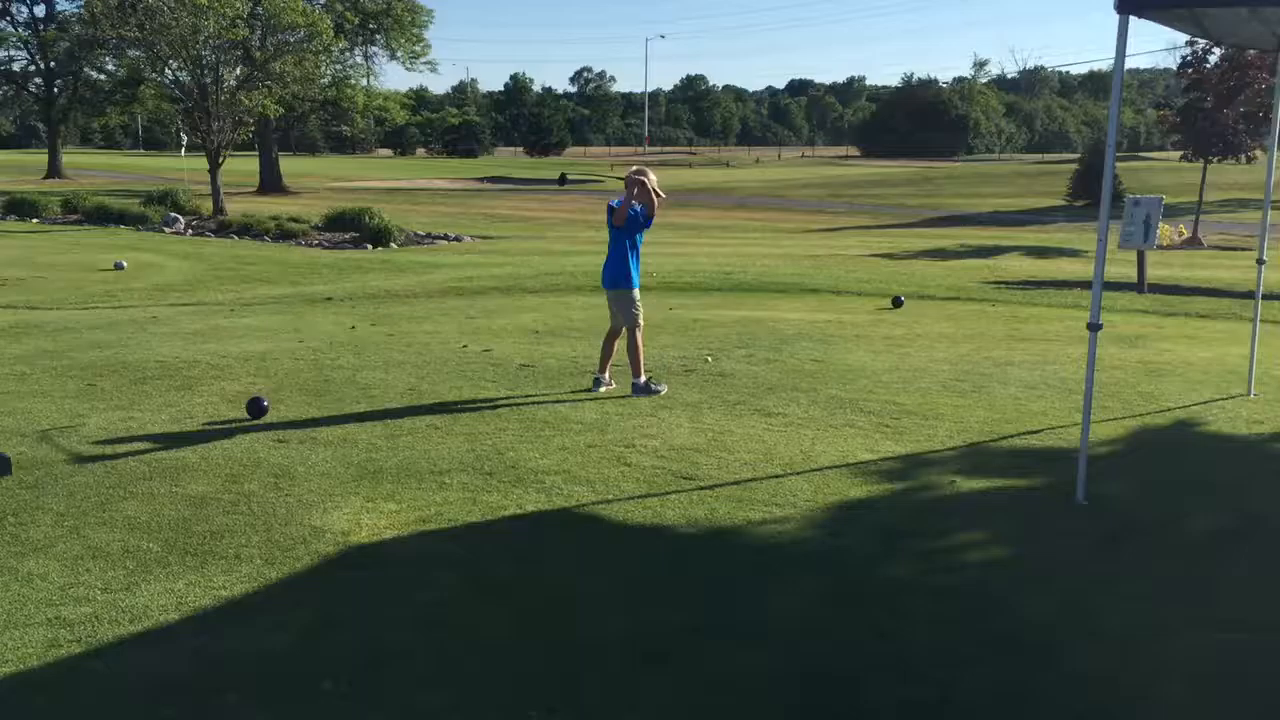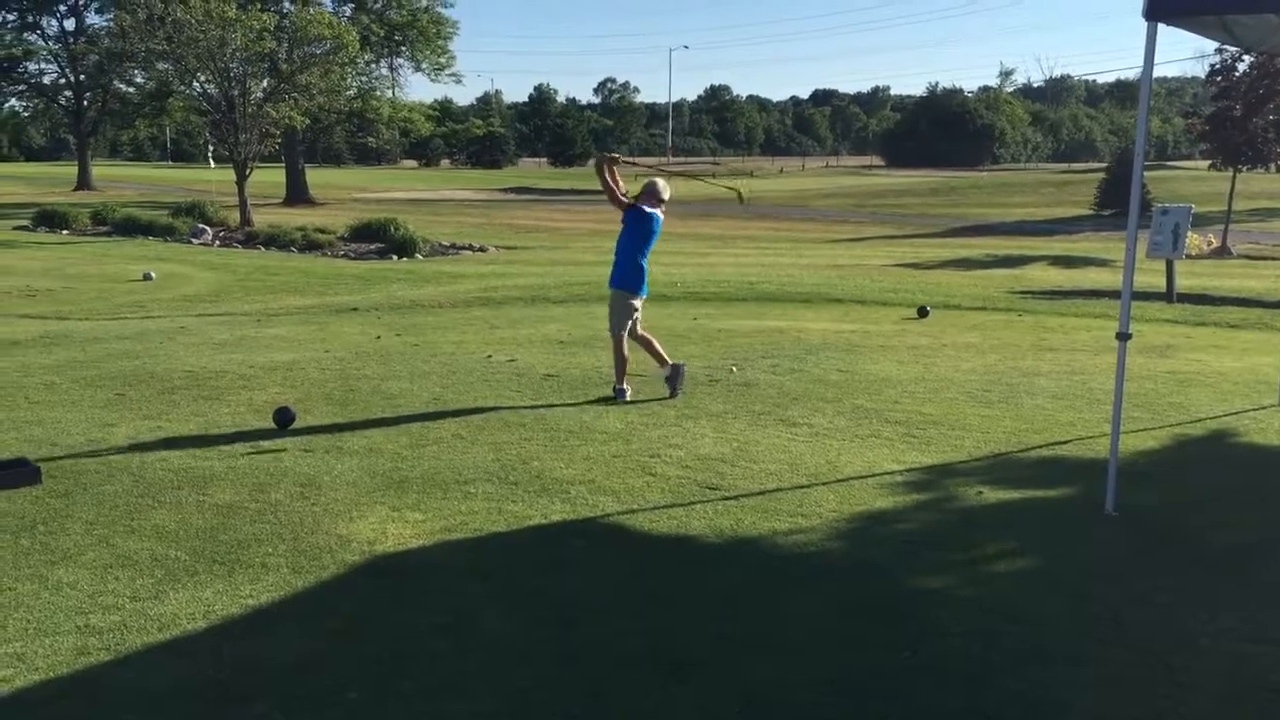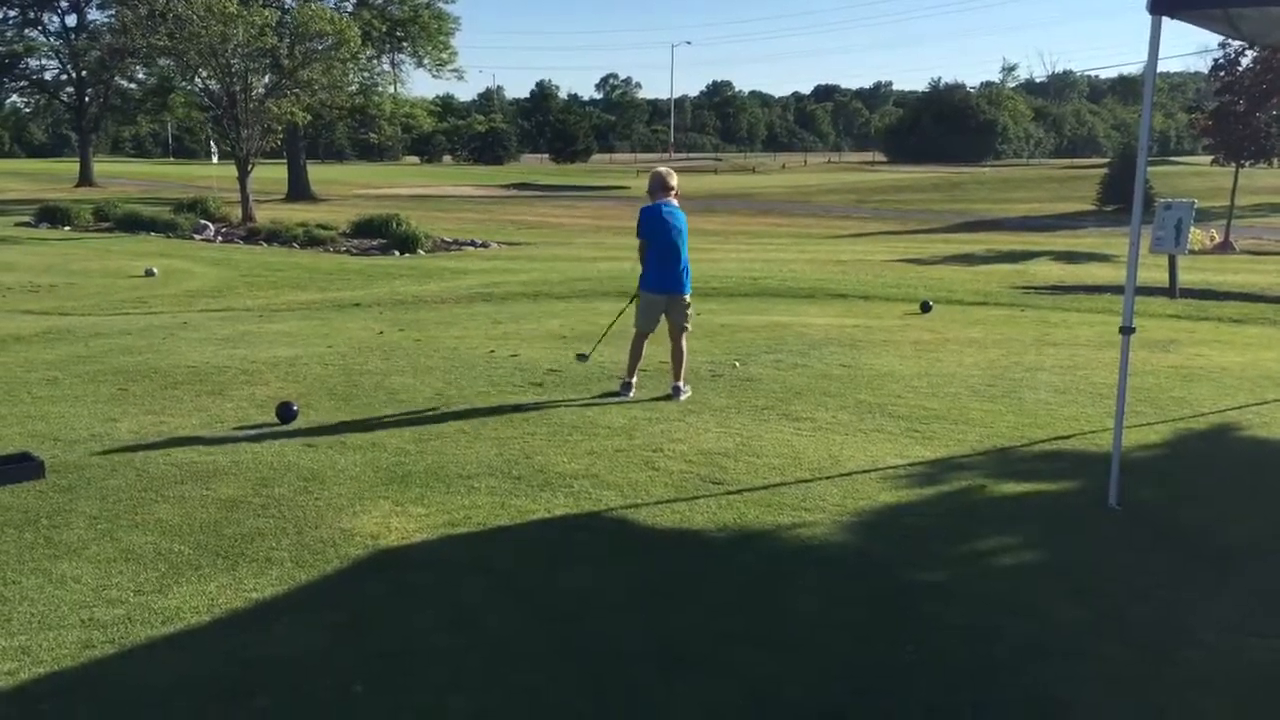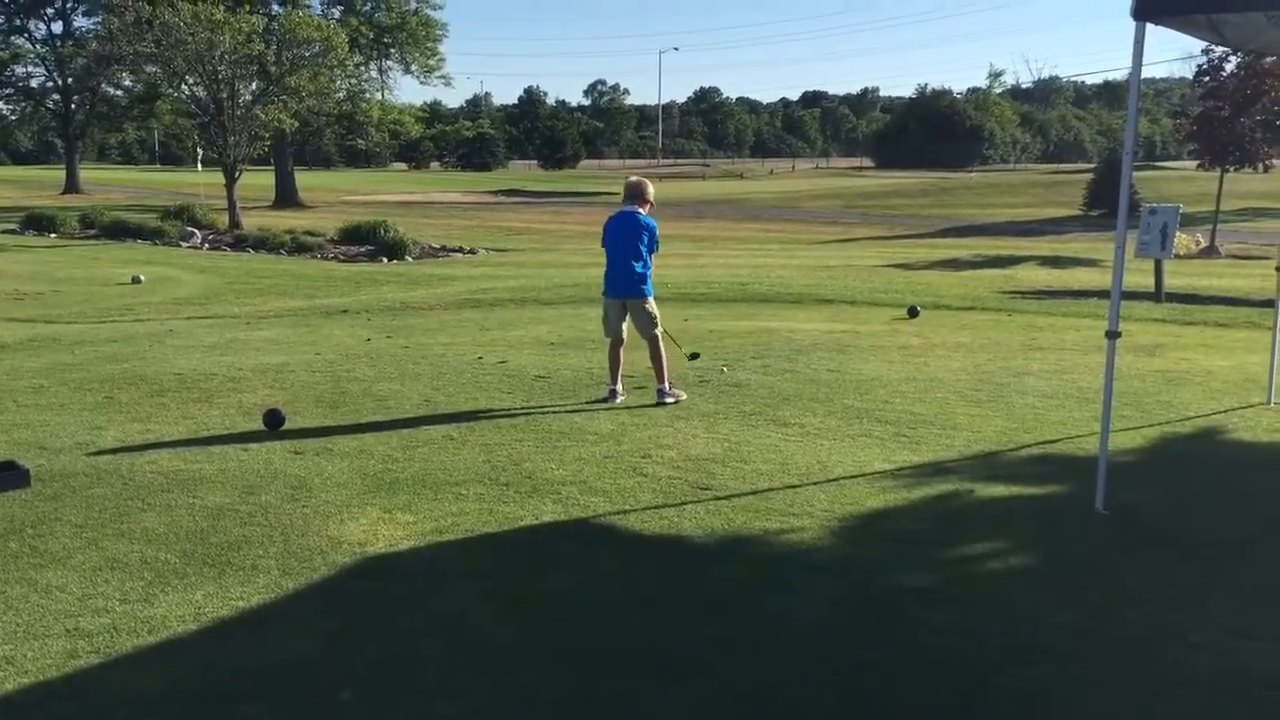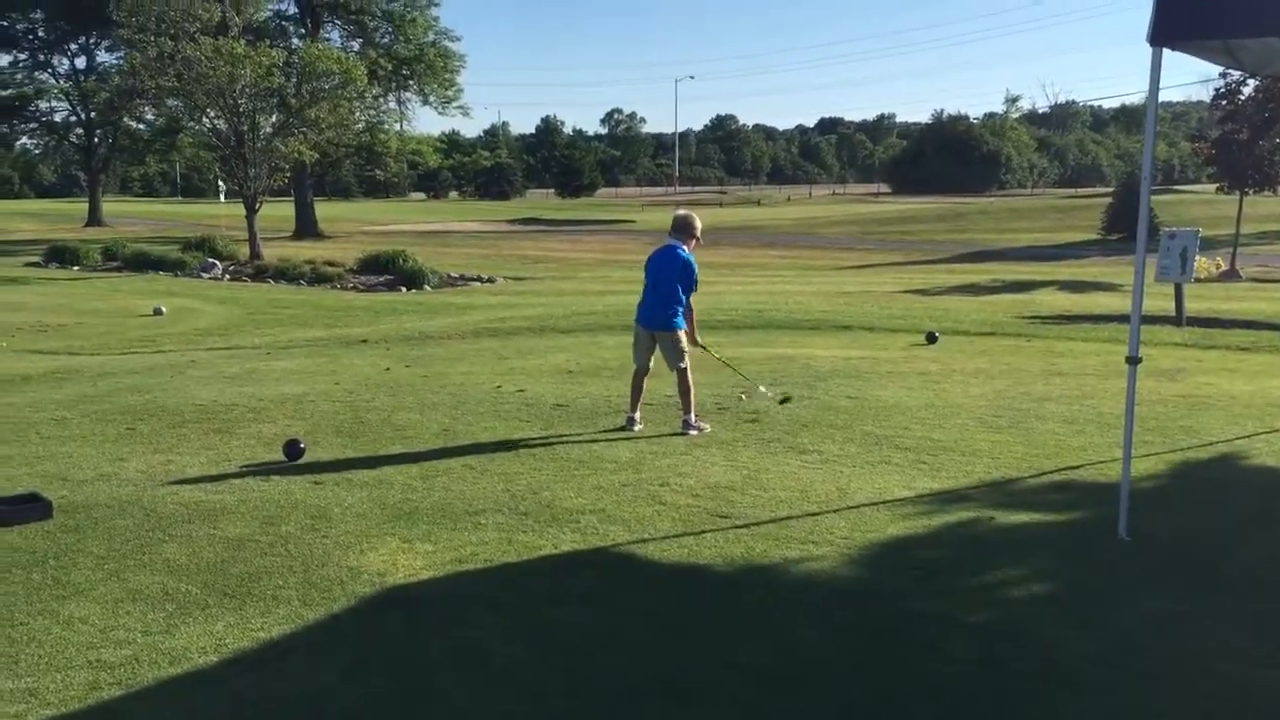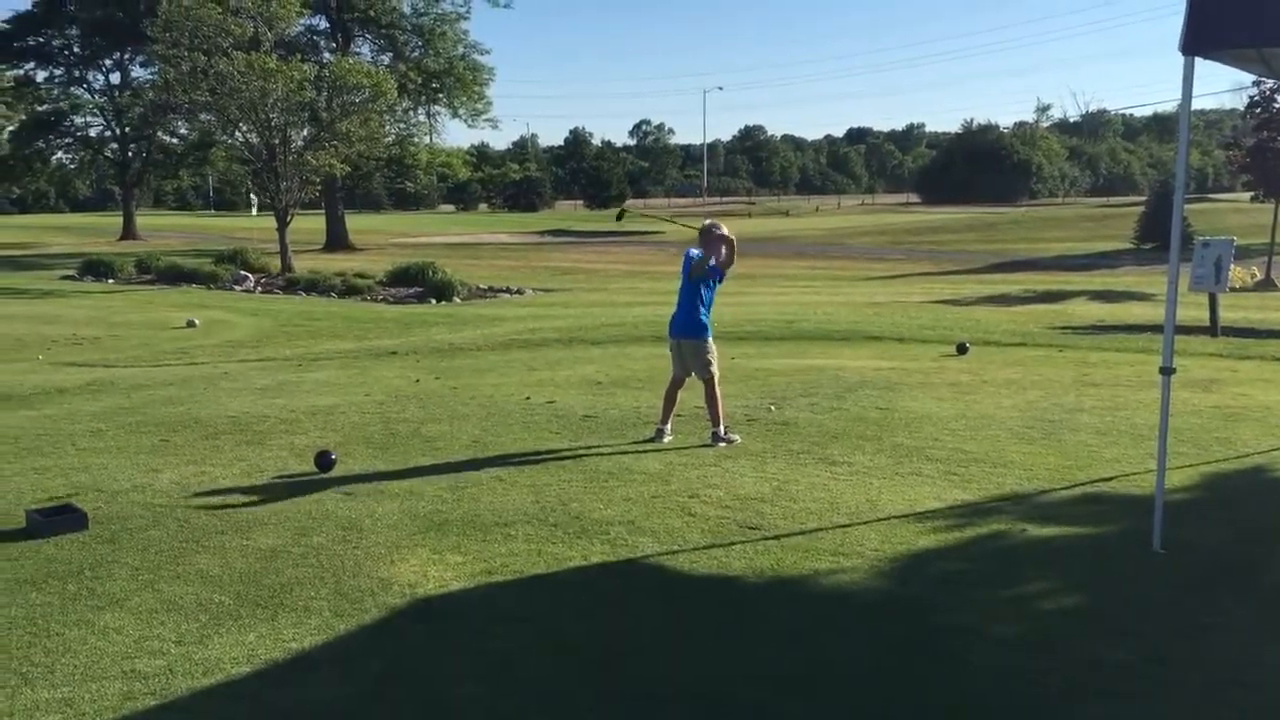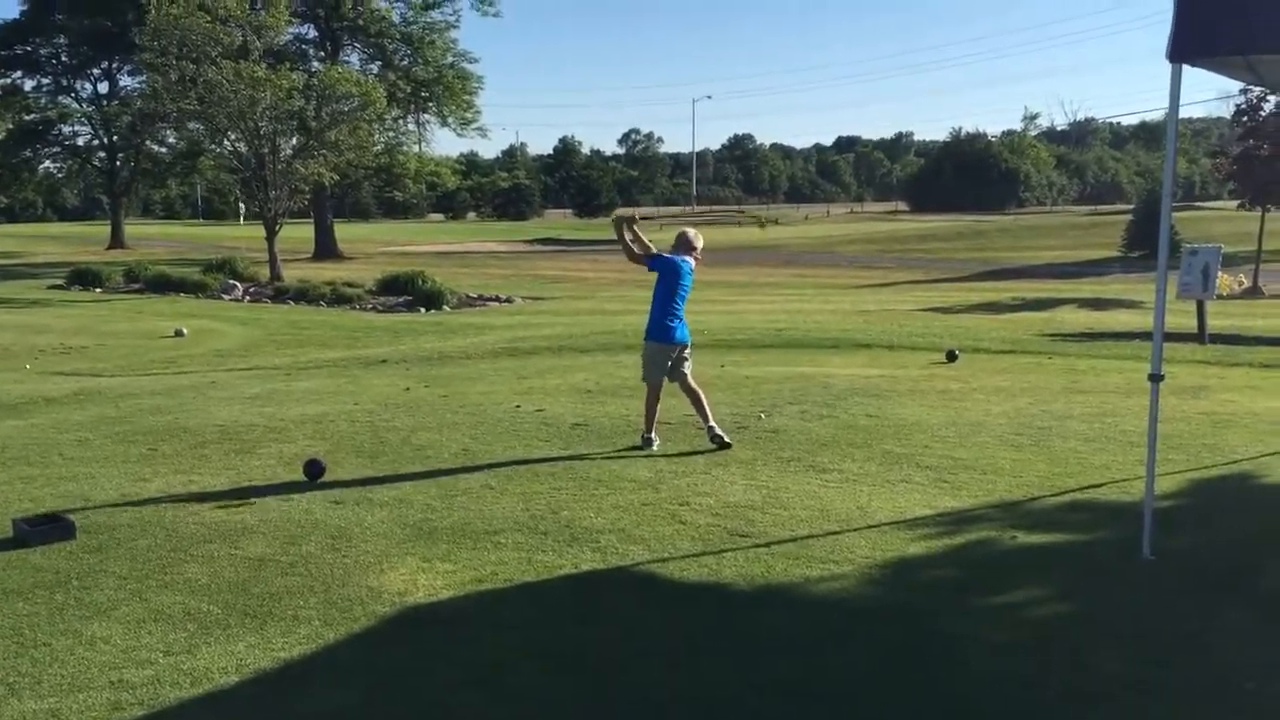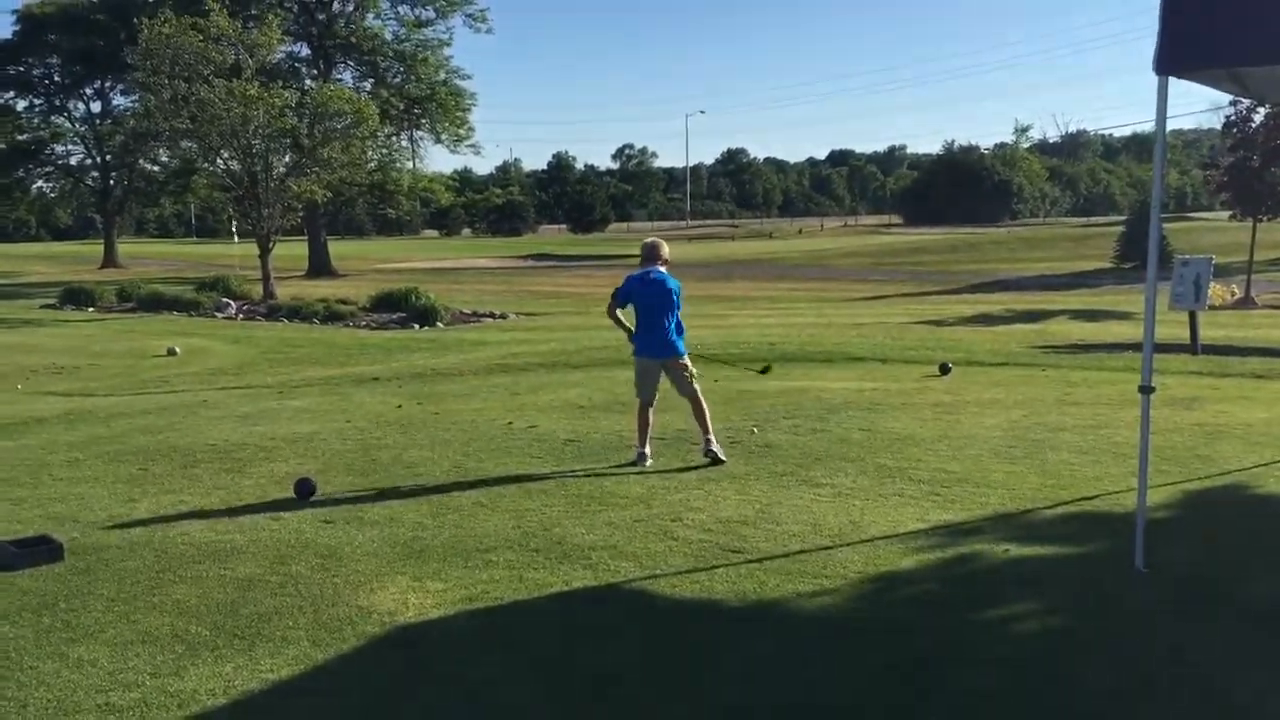
dt=0.7s
person 1, frame 1
left shoulder: (641, 211)
right shoulder: (616, 207)
left elbow: (654, 207)
right elbow: (618, 220)
left wrist: (648, 189)
right wrist: (630, 196)
left hip: (618, 277)
right hip: (622, 278)
left knee: (617, 327)
right knee: (634, 327)
left ankle: (601, 377)
right ankle: (639, 381)
person 1, frame 2
left shoulder: (646, 216)
right shoulder: (651, 218)
left elbow: (619, 200)
right elbow: (624, 197)
left wrist: (605, 168)
right wrist: (611, 168)
left hip: (626, 284)
right hip: (636, 284)
left knee: (619, 335)
right knee: (634, 332)
left ankle: (621, 388)
right ankle: (670, 368)
person 1, frame 3
left shoulder: (647, 212)
right shoulder: (681, 216)
left elbow: (642, 248)
left hip: (652, 284)
right hip: (679, 285)
left knee: (641, 333)
right knee: (678, 335)
left ankle: (629, 382)
right ankle: (678, 385)
person 1, frame 4
left shoulder: (611, 223)
right shoulder: (648, 224)
left elbow: (611, 253)
right elbow: (650, 260)
left hip: (613, 290)
right hip: (639, 290)
left knee: (616, 340)
right knee: (654, 338)
left ankle: (615, 389)
right ankle: (664, 388)
person 1, frame 5
left shoulder: (655, 255)
right shoulder: (687, 261)
right elbow: (686, 301)
right wrist: (692, 332)
left hip: (645, 319)
right hip: (669, 322)
left knee: (642, 369)
right knee: (683, 370)
left ankle: (633, 417)
right ankle: (689, 420)
person 1, frame 6
right shoulder: (693, 255)
left elbow: (725, 265)
right elbow: (697, 273)
left wrist: (730, 246)
right wrist: (710, 251)
left hip: (678, 329)
right hip: (695, 330)
left knee: (678, 378)
right knee: (710, 379)
left ankle: (663, 428)
right ankle: (718, 431)
person 1, frame 7
left shoulder: (672, 263)
right shoulder: (688, 268)
left elbow: (637, 257)
right elbow: (654, 255)
left wrist: (622, 232)
right wrist: (633, 229)
left hip: (660, 334)
right hip: (680, 336)
left knee: (654, 386)
right knee: (687, 383)
left ankle: (649, 436)
right ankle: (712, 428)
person 1, frame 8
left shoulder: (632, 282)
right shoulder: (673, 284)
left elbow: (612, 310)
right elbow: (675, 313)
left wrist: (630, 332)
left hip: (646, 351)
right hip: (674, 349)
left knee: (646, 402)
right knee: (694, 395)
left ankle: (643, 452)
right ankle: (709, 442)
